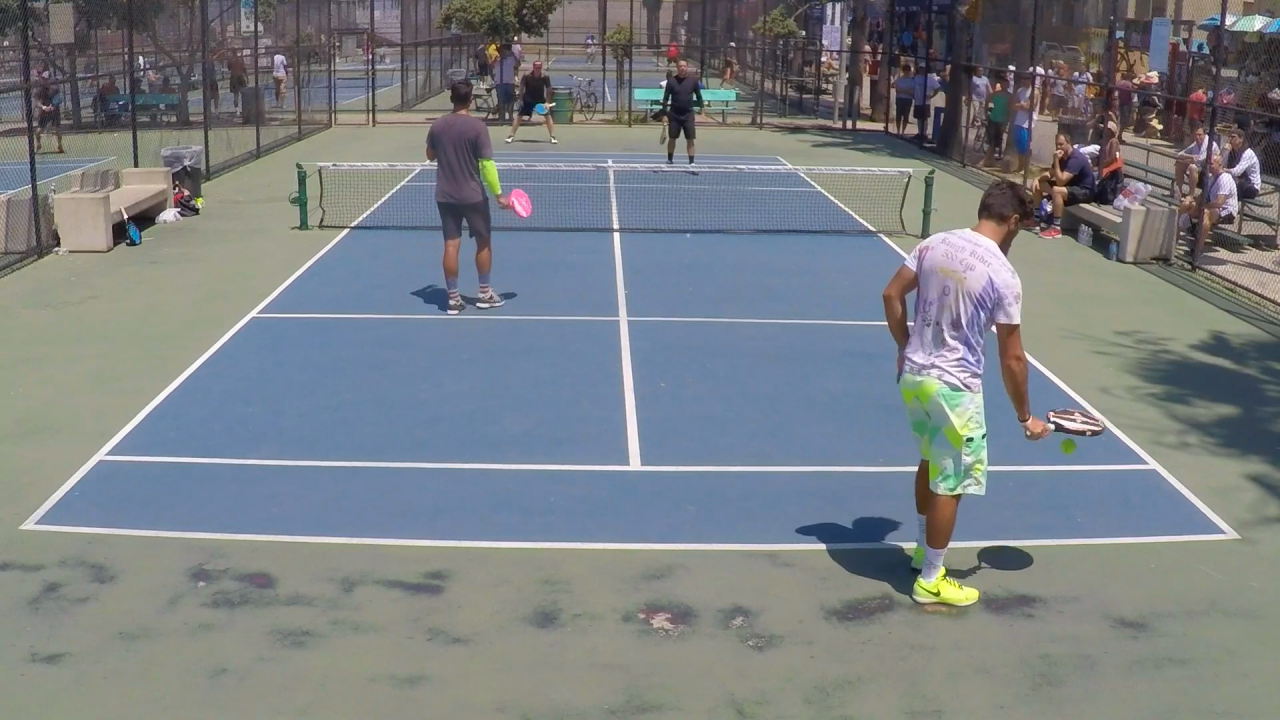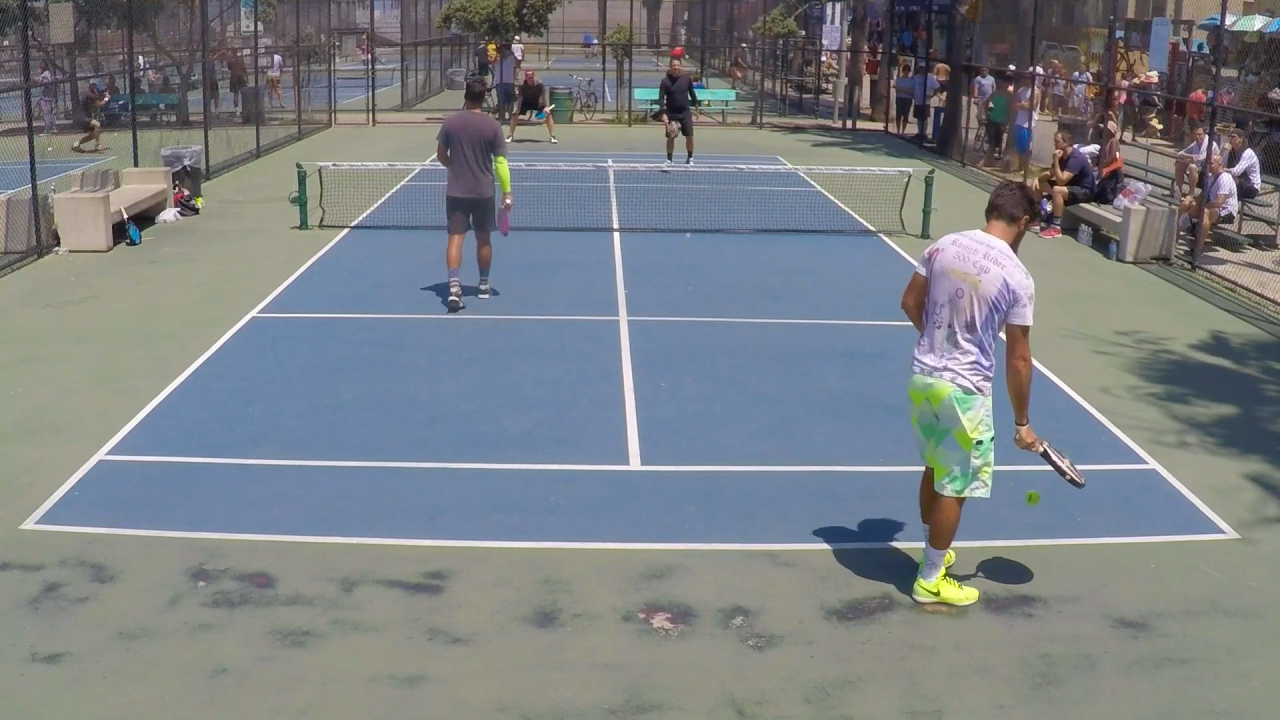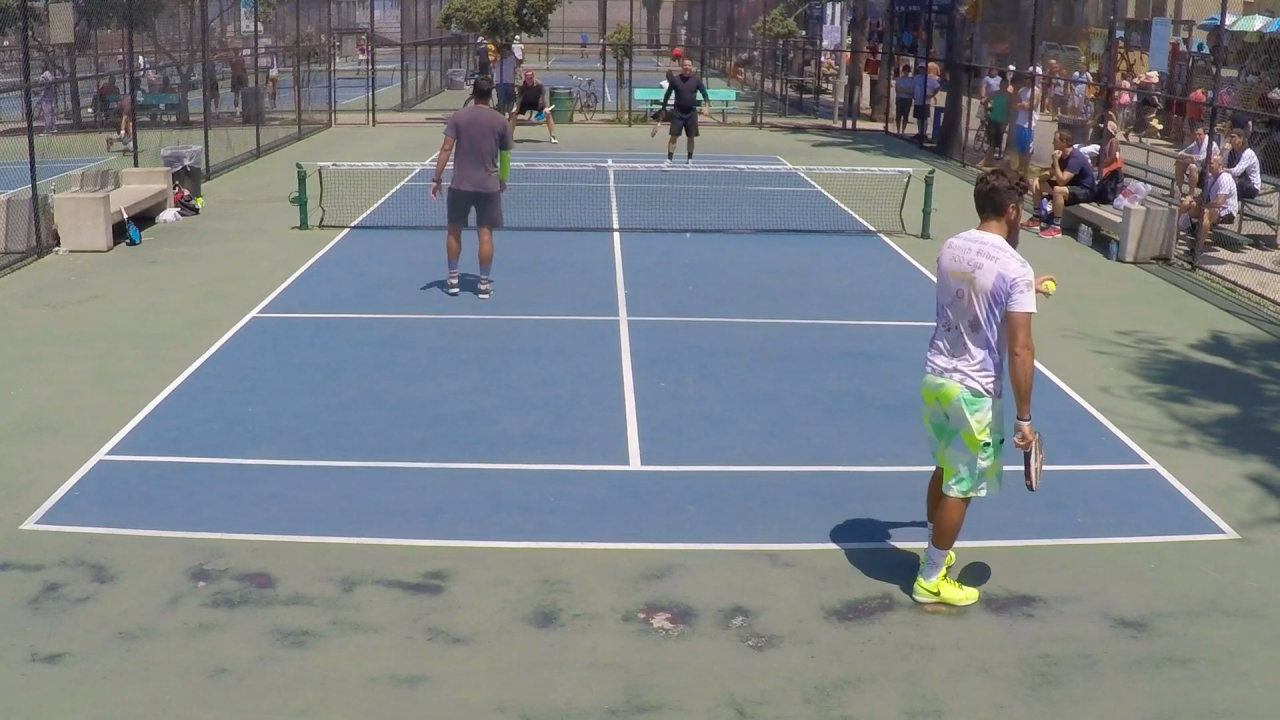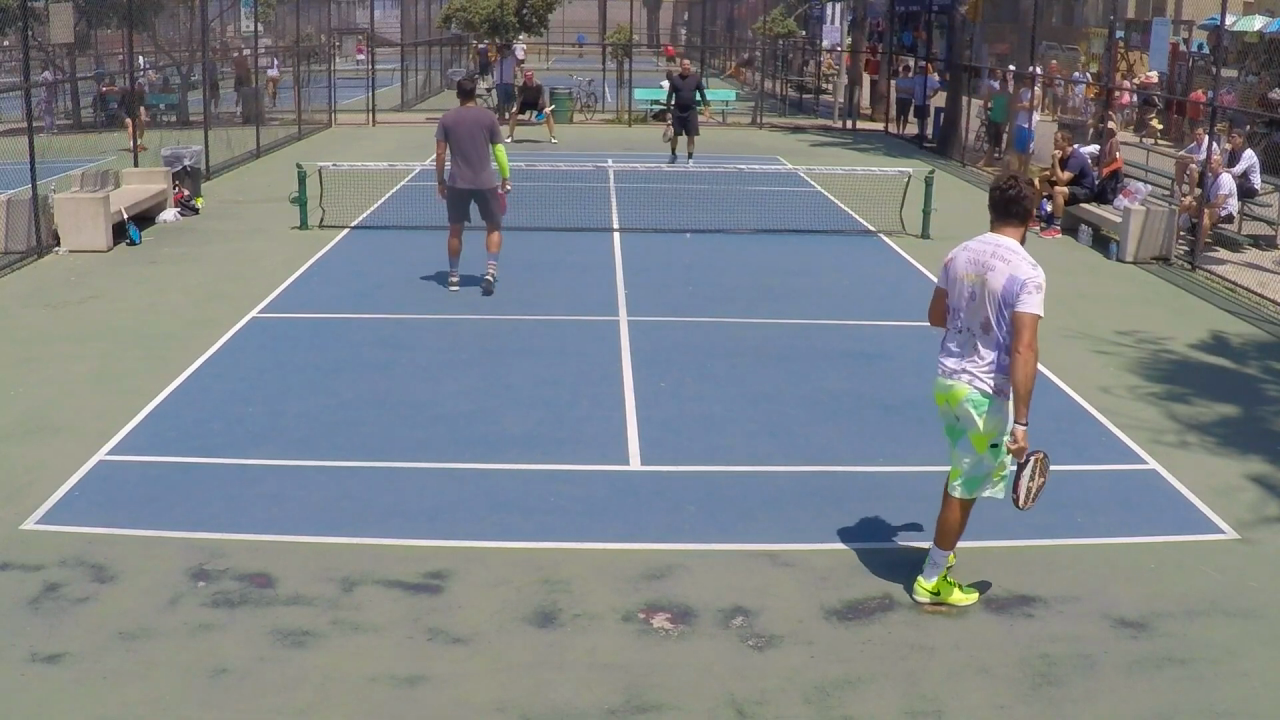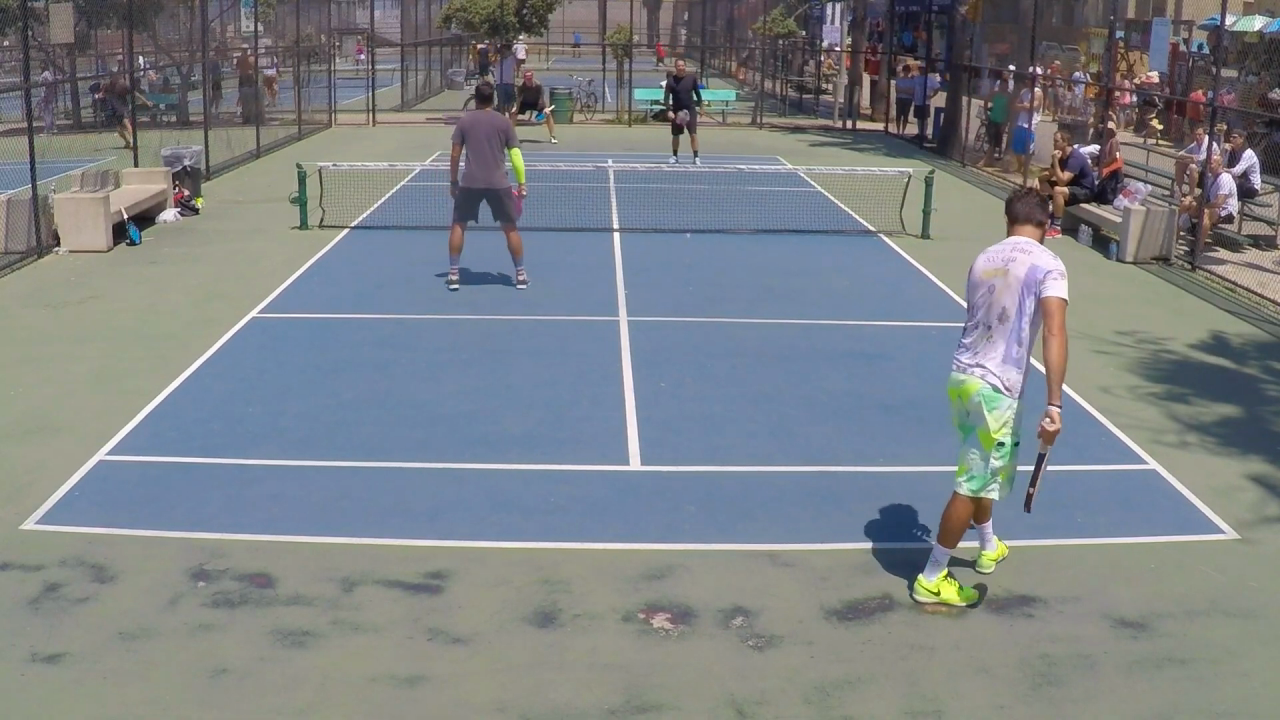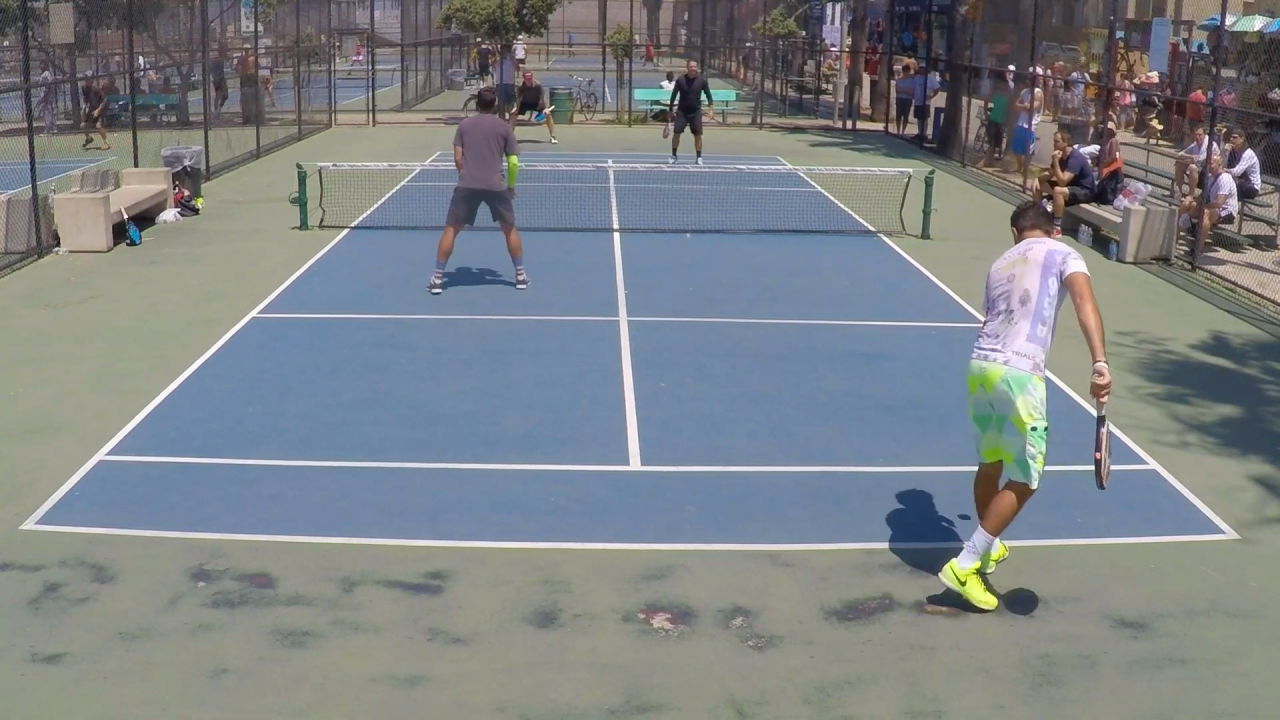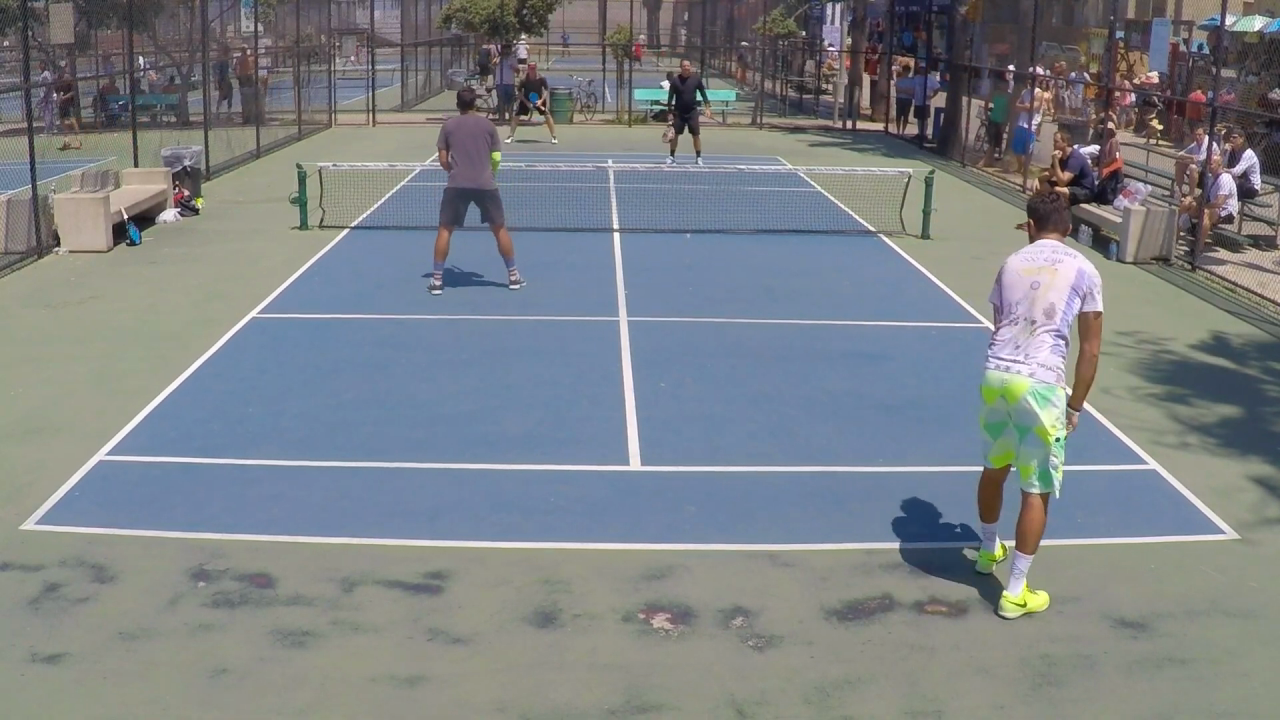
dt=0.4s
person 1, frame 1
left shoulder: (934, 244)
right shoulder: (1003, 275)
left elbow: (891, 295)
right elbow: (1011, 358)
right wrist: (1026, 416)
left hip: (914, 375)
right hip: (955, 387)
left knee: (931, 464)
right knee: (950, 485)
left ankle: (924, 550)
right ankle: (930, 580)
person 1, frame 2
left shoulder: (943, 246)
right shoulder: (1017, 277)
left elbow: (910, 302)
right elbow: (1018, 360)
right wrist: (1022, 422)
left hip: (922, 378)
right hip: (964, 390)
left knee: (935, 470)
right knee: (954, 487)
left ankle: (934, 553)
right ankle: (930, 580)
person 1, frame 3
left shoulder: (950, 249)
right shoulder: (1015, 268)
right elbow: (1020, 349)
right wrist: (1024, 416)
left hip: (934, 378)
right hip: (974, 391)
left knee: (945, 471)
right knee: (960, 487)
left ankle: (936, 552)
right ankle: (931, 580)
person 1, frame 4
left shoulder: (959, 254)
right shoulder: (1027, 272)
left elbow: (936, 316)
right elbow: (1024, 351)
right wrist: (1020, 422)
left hip: (947, 380)
right hip: (984, 393)
left knee: (961, 474)
right knee: (966, 490)
left ankle: (940, 555)
right ankle: (931, 580)
person 1, frame 5
left shoulder: (983, 260)
right shoulder: (1048, 264)
right elbow: (1054, 334)
right wrist: (1054, 404)
left hip: (960, 375)
right hip: (996, 389)
left knee: (978, 474)
right knee: (971, 487)
left ankle: (990, 549)
right ankle: (931, 579)
person 1, frame 6
left shoulder: (1000, 263)
right shoulder: (1061, 254)
right elbow: (1085, 303)
right wrist: (1100, 362)
left hip: (979, 365)
right hip: (1018, 373)
left knee: (990, 464)
right knee: (1022, 481)
left ankle: (990, 547)
right ankle: (964, 565)
person 1, frame 7
left shoulder: (1011, 263)
right shoulder: (1084, 271)
right elbow: (1090, 350)
right wrist: (1073, 408)
left hip: (994, 374)
right hip: (1039, 384)
left knee: (994, 468)
right knee: (1037, 491)
left ankle: (989, 550)
right ankle: (1015, 592)
person 2, frame 1
left shoulder: (437, 125)
right shoulder: (477, 126)
left elbow: (430, 155)
right elbow: (486, 164)
right wrist: (499, 194)
left hip: (445, 195)
right hip: (473, 195)
left knee: (451, 245)
right knee: (483, 242)
left ankle: (453, 298)
right ankle: (484, 293)
person 2, frame 2
left shoulder: (450, 122)
right shoulder: (492, 125)
left elbow: (441, 156)
right elbow: (500, 161)
right wrist: (507, 191)
left hip: (456, 190)
right hip: (483, 191)
left knee: (455, 238)
right knee: (483, 238)
left ankle: (454, 287)
right ankle: (484, 285)
person 2, frame 3
left shoulder: (458, 117)
right shoulder: (501, 121)
left elbow: (446, 149)
right elbow: (505, 156)
left wrist: (436, 179)
right wrist: (502, 179)
left hip: (460, 185)
right hip: (489, 186)
left knee: (454, 231)
right knee: (485, 234)
left ankle: (453, 279)
right ankle: (484, 284)
person 2, frame 4
left shoulder: (447, 118)
right shoulder: (488, 117)
left elbow: (440, 153)
right elbow: (499, 150)
left wrist: (440, 181)
right wrist: (506, 178)
left hip: (457, 183)
right hip: (485, 182)
left knee: (455, 230)
right knee: (493, 228)
left ankle: (454, 277)
right ankle: (490, 270)
person 2, frame 5
left shoulder: (464, 121)
right shoulder: (504, 122)
left elbow: (455, 155)
right elbow: (515, 154)
left wrist: (453, 182)
right wrist: (522, 183)
left hip: (470, 183)
right hip: (499, 184)
left knee: (458, 226)
right knee: (510, 228)
left ankle: (453, 275)
right ankle: (521, 275)
person 2, frame 6
left shoulder: (464, 124)
right shoulder: (504, 127)
left elbow: (458, 158)
right elbow: (513, 162)
right wrist: (511, 185)
left hip: (467, 184)
right hip: (495, 185)
left knee: (451, 229)
right knee: (510, 229)
left ankle: (437, 279)
right ankle: (520, 275)
person 2, frame 7
left shoulder: (448, 126)
right shoulder: (488, 125)
left elbow: (443, 161)
right elbow: (496, 158)
left hip: (456, 185)
right hip: (486, 185)
left knee: (445, 229)
right knee: (499, 229)
left ankle: (437, 280)
right ankle: (513, 276)
